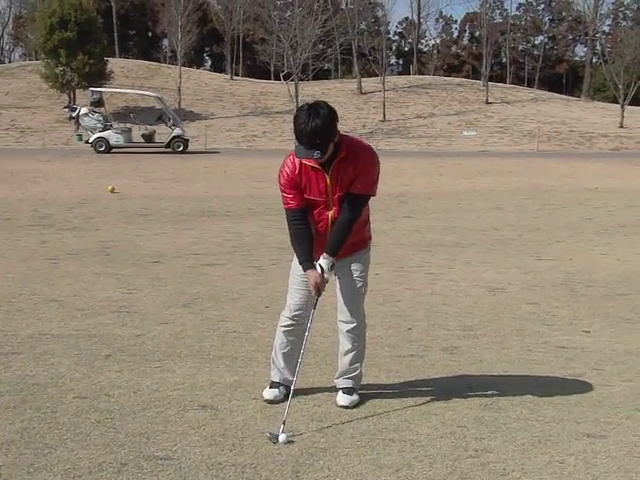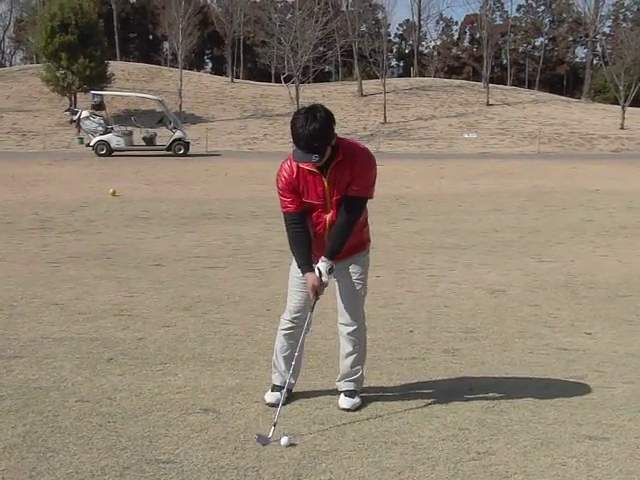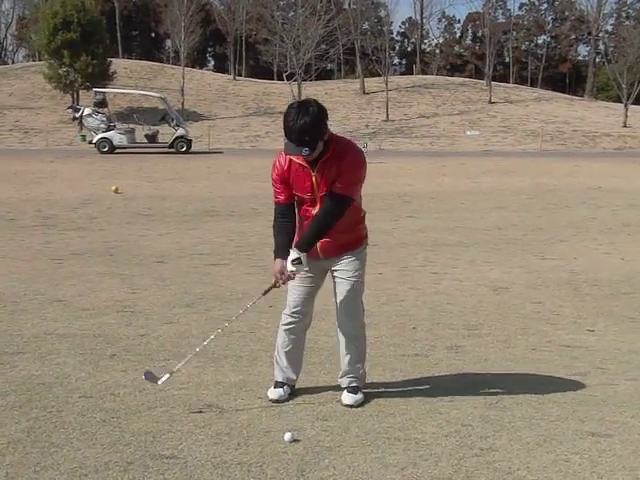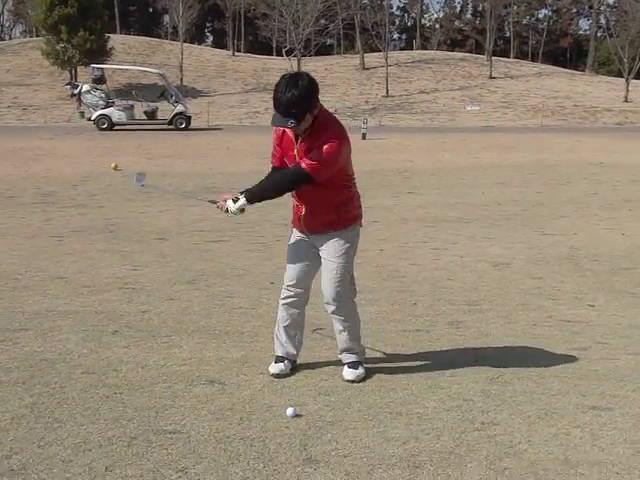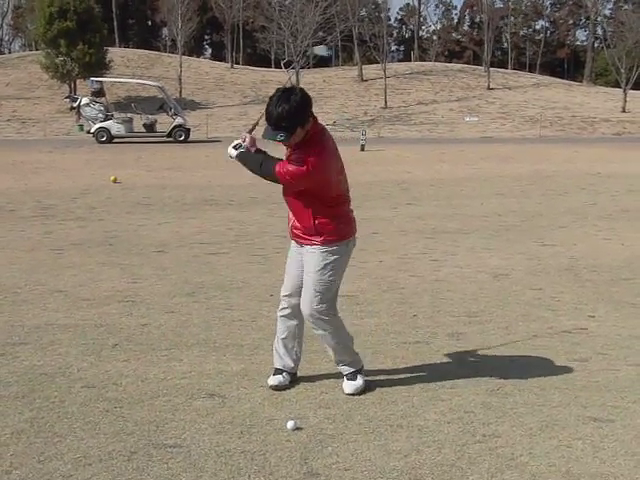
dt=0.2s
person 1, frame 1
left shoulder: (364, 156)
right shoulder: (291, 167)
left elbow: (352, 212)
right elbow: (297, 220)
left wrist: (329, 257)
right wrist: (309, 266)
left hip: (352, 250)
right hip: (309, 251)
left knee: (351, 318)
right knee: (293, 315)
left ankle: (348, 382)
right ankle: (280, 378)
person 1, frame 2
left shoulder: (360, 159)
right shoulder: (289, 170)
left elbow: (350, 215)
right elbow: (295, 223)
left wrist: (328, 261)
right wrist: (307, 269)
left hip: (351, 252)
right hip: (308, 253)
left knee: (352, 320)
right knee: (293, 318)
left ankle: (349, 385)
right ankle: (281, 382)
person 1, frame 3
left shoulder: (350, 156)
right shoulder: (284, 162)
left elbow: (332, 210)
right elbow: (284, 213)
left wrist: (300, 251)
right wrist: (281, 255)
left hip: (347, 249)
right hip: (302, 248)
left knee: (350, 317)
right knee: (294, 315)
left ankle: (352, 381)
right ankle: (284, 378)
person 1, frame 4
left shoulder: (332, 138)
right shoulder: (285, 130)
left elbow: (291, 180)
right elbow: (279, 172)
left wrist: (245, 200)
right wrist: (243, 196)
left hip: (338, 227)
right hip: (303, 225)
left knee: (336, 295)
right knee: (292, 291)
left ankle: (352, 356)
right ankle: (286, 353)
person 1, frame 5
left shoulder: (311, 161)
right shoulder: (302, 135)
left elbow: (271, 172)
right elbow: (280, 169)
left wrist: (244, 153)
right wrist: (253, 151)
left hip: (329, 241)
right hip: (303, 237)
left knee: (314, 308)
right knee: (289, 301)
left ankle: (351, 368)
right ankle: (285, 366)
